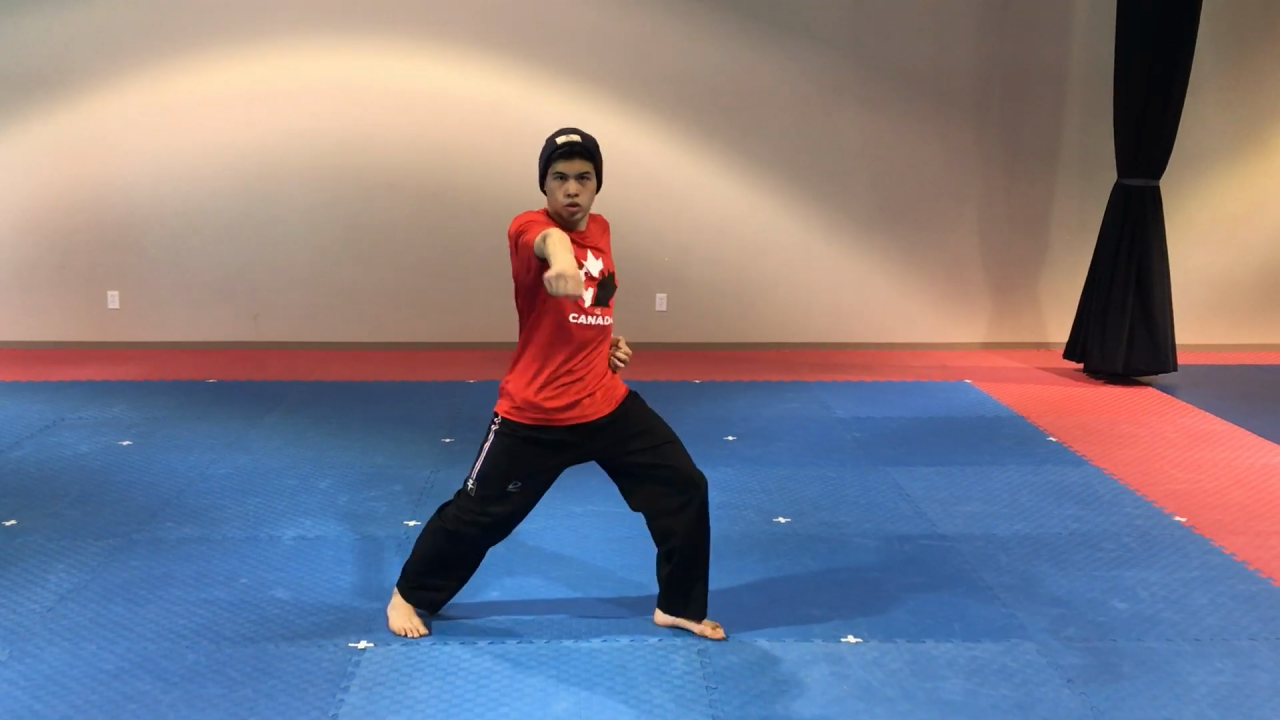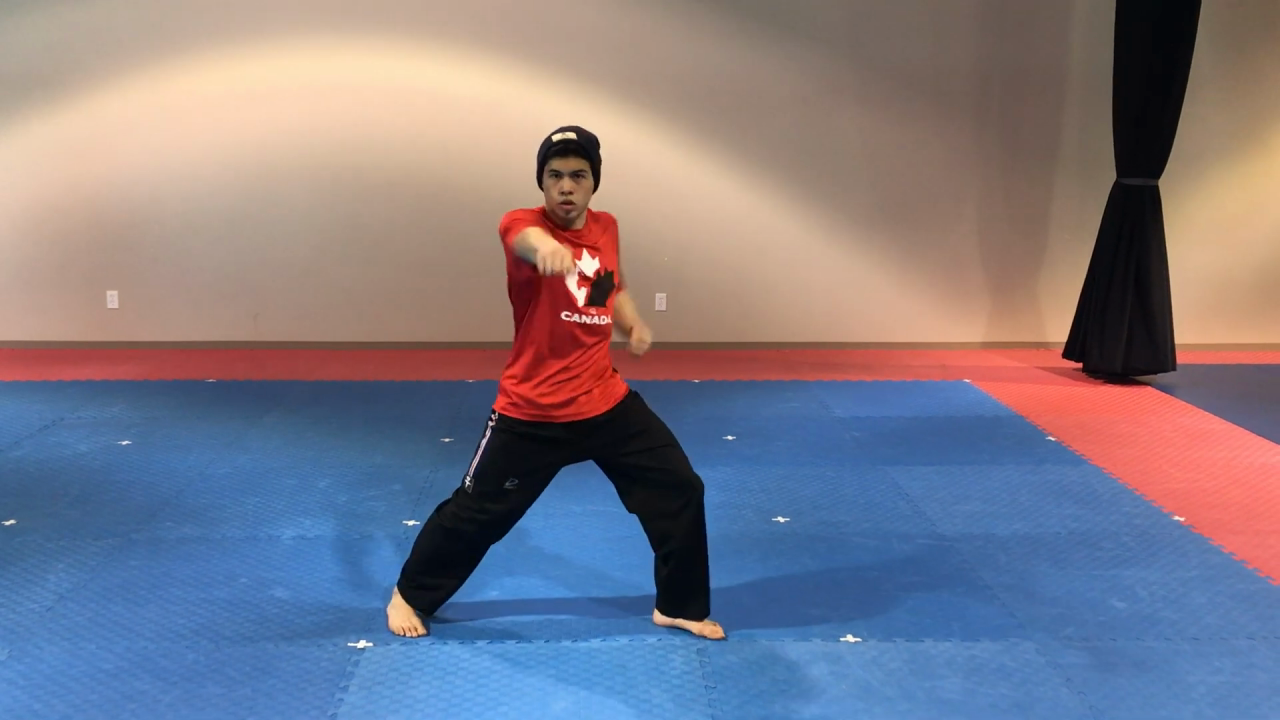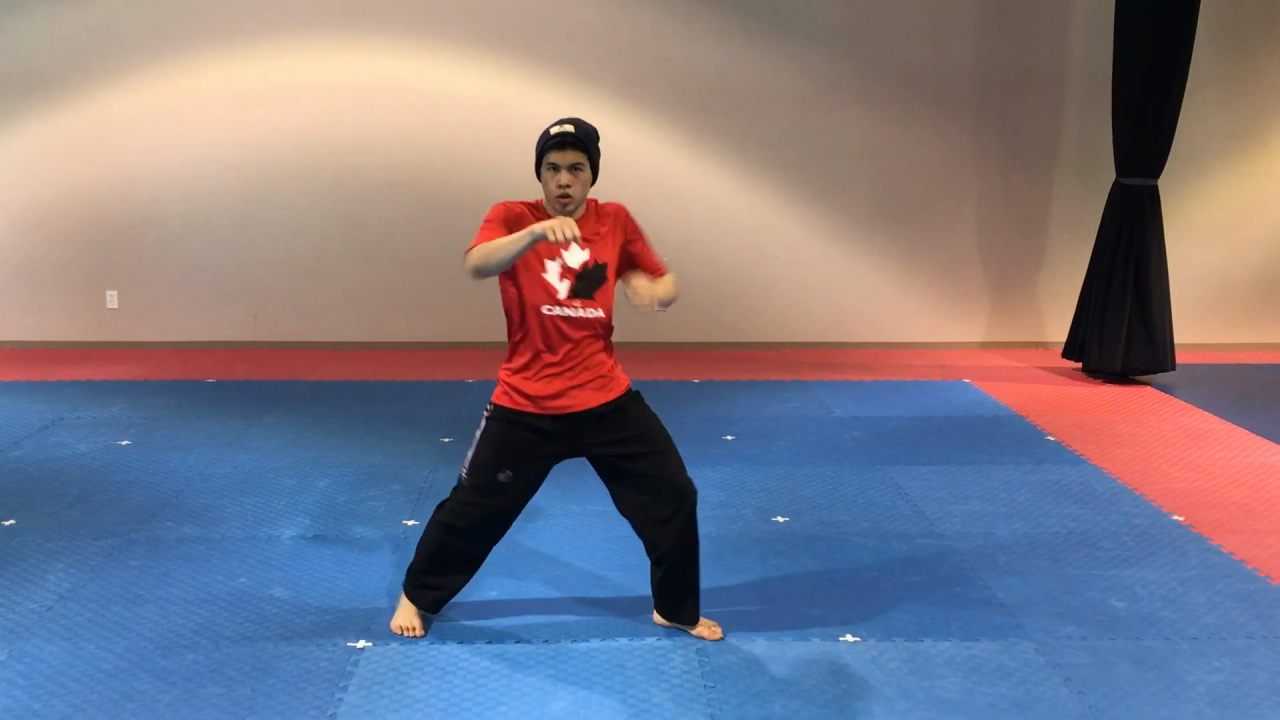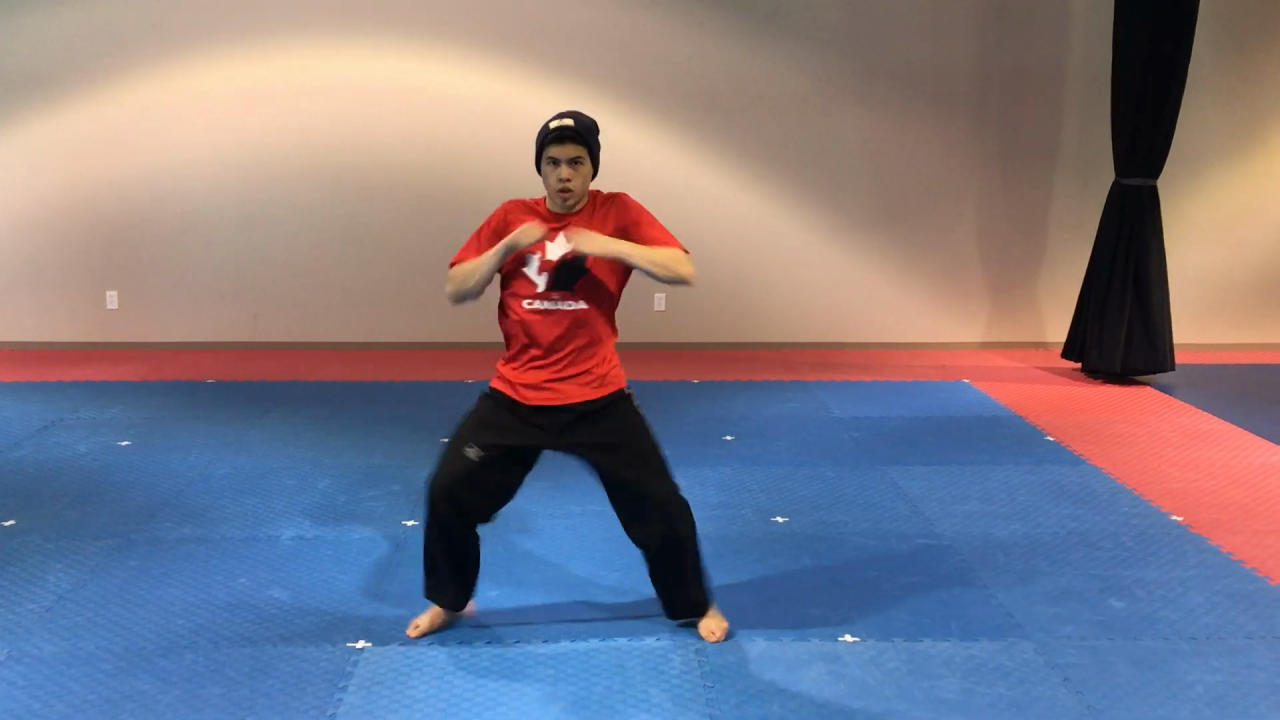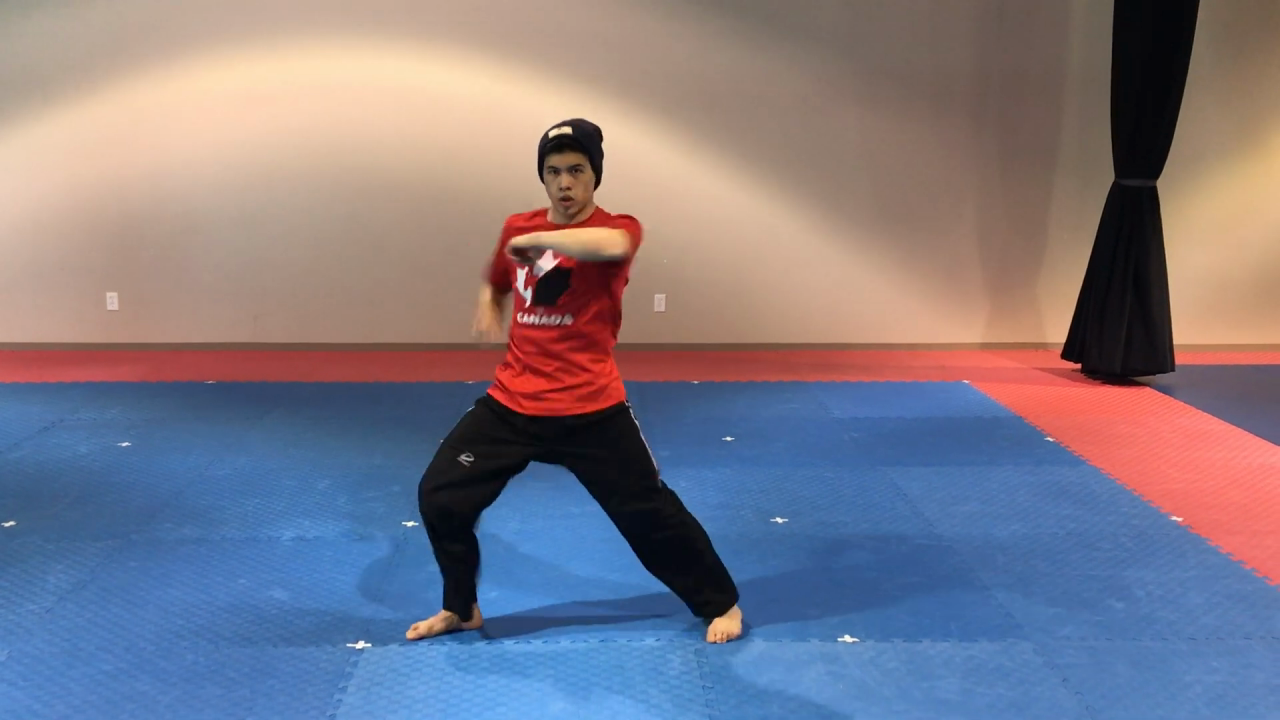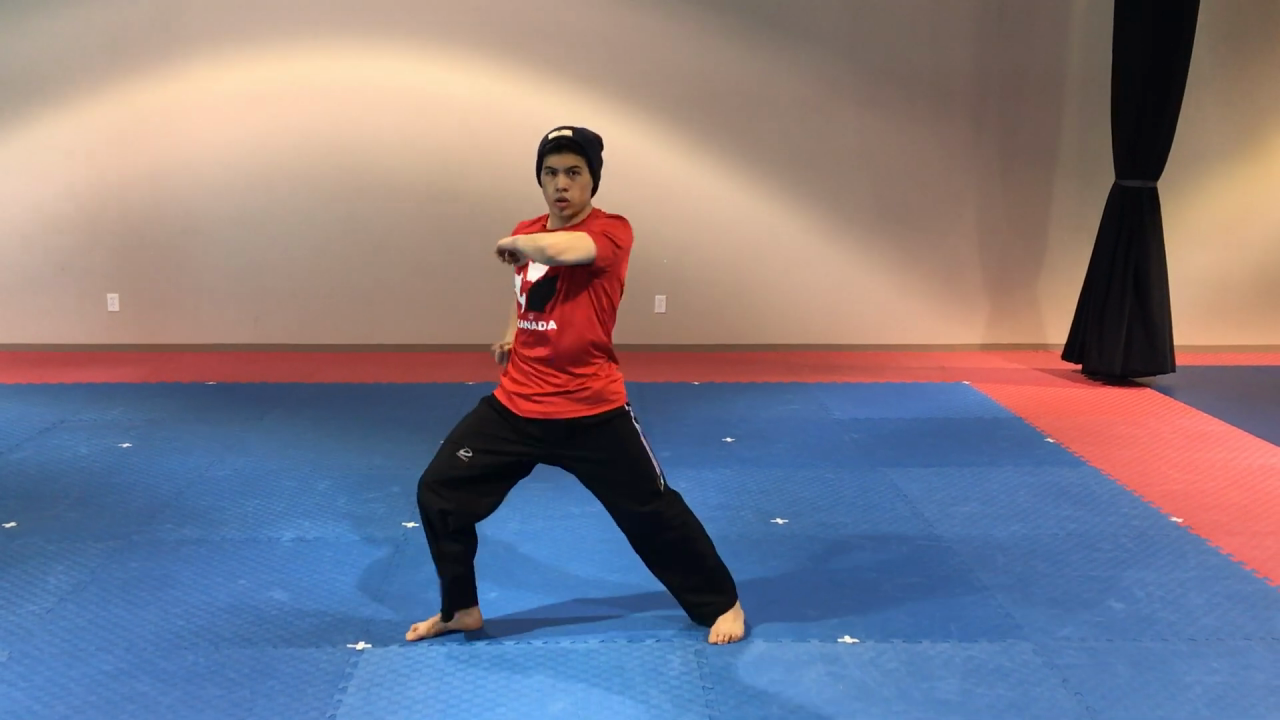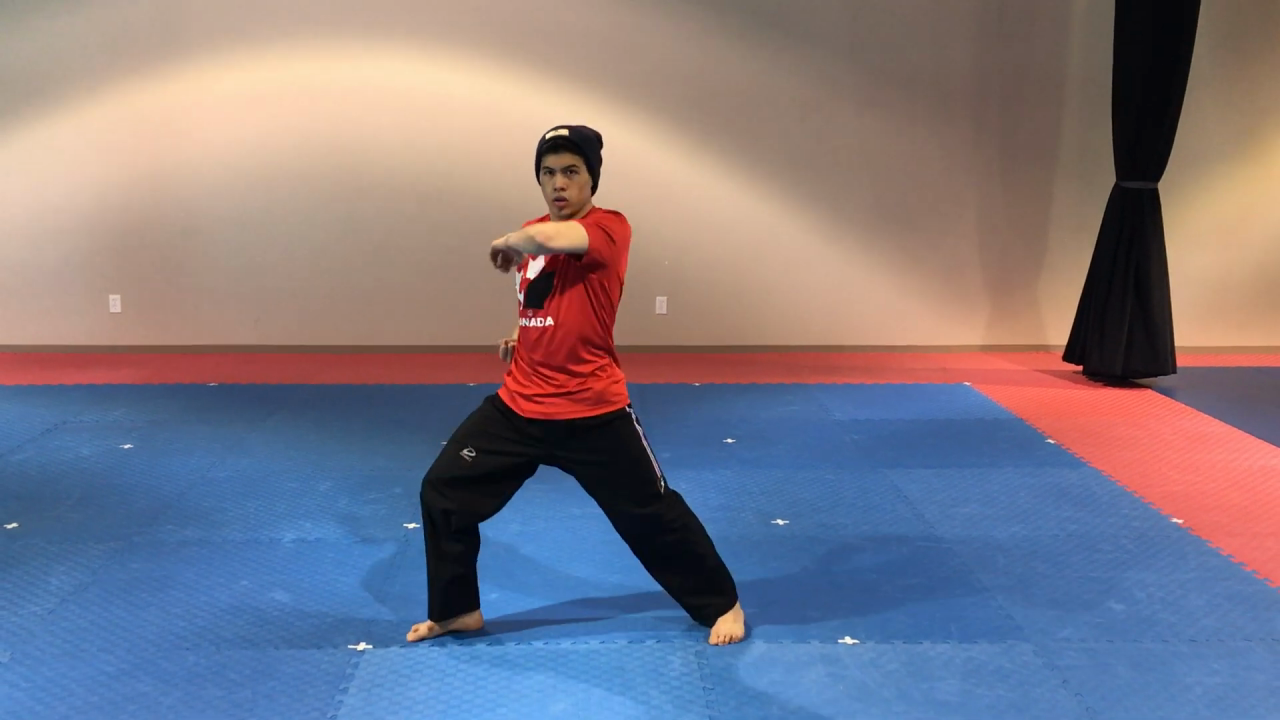
dt=0.1s
person 1, frame 1
left shoulder: (601, 229)
right shoulder: (528, 226)
right elbow: (553, 241)
left wrist: (615, 341)
right wrist: (562, 263)
left hip: (609, 404)
right hip: (534, 416)
left knee: (685, 488)
right knee: (478, 512)
left ankle: (679, 605)
right ankle: (408, 594)
person 1, frame 2
left shoulder: (606, 228)
right shoulder: (522, 223)
right elbow: (536, 245)
left wrist: (632, 324)
right wrist: (551, 249)
left hip: (609, 404)
right hip: (531, 413)
left knee: (680, 489)
right knee: (476, 511)
left ankle: (681, 606)
right ankle: (410, 596)
person 1, frame 3
left shoulder: (616, 219)
right shoulder: (512, 216)
left elbow: (665, 283)
right elbow: (478, 265)
left wrist: (651, 289)
right wrist: (537, 232)
left hip: (607, 398)
right hip: (526, 405)
left knee: (672, 494)
right knee: (475, 507)
left ankle: (677, 608)
right ankle: (417, 596)
person 1, frame 4
left shoulder: (619, 211)
right shoulder: (510, 215)
left elbow: (682, 270)
right elbow: (456, 288)
left wrist: (611, 244)
right wrist: (504, 249)
left hip: (596, 398)
right hip: (515, 395)
left knee: (655, 501)
right knee: (452, 492)
left ankle: (693, 606)
right ankle: (448, 600)
person 1, frame 5
left shoulder: (618, 227)
right shoulder: (518, 226)
left elbow: (607, 246)
right elbow: (492, 283)
left wrist: (527, 242)
right wrist: (487, 312)
left hip: (593, 410)
right hip: (511, 404)
left knee: (649, 510)
right knee: (439, 493)
left ankle: (720, 603)
right ankle: (460, 608)
person 1, frame 6
left shoulder: (613, 232)
right shoulder: (530, 233)
left elbow: (559, 249)
left wrist: (516, 243)
right wrist: (512, 335)
left hip: (593, 413)
right hip: (515, 406)
left knee: (651, 511)
right knee: (439, 490)
left ankle: (722, 603)
right ankle: (459, 608)
person 1, frame 7
left shoulder: (611, 228)
right shoulder: (532, 233)
left elbow: (552, 239)
left wrist: (506, 242)
right wrist: (517, 336)
left hip: (594, 414)
right hip: (518, 407)
left knee: (651, 513)
right knee: (442, 490)
left ankle: (722, 604)
right ankle: (457, 609)
